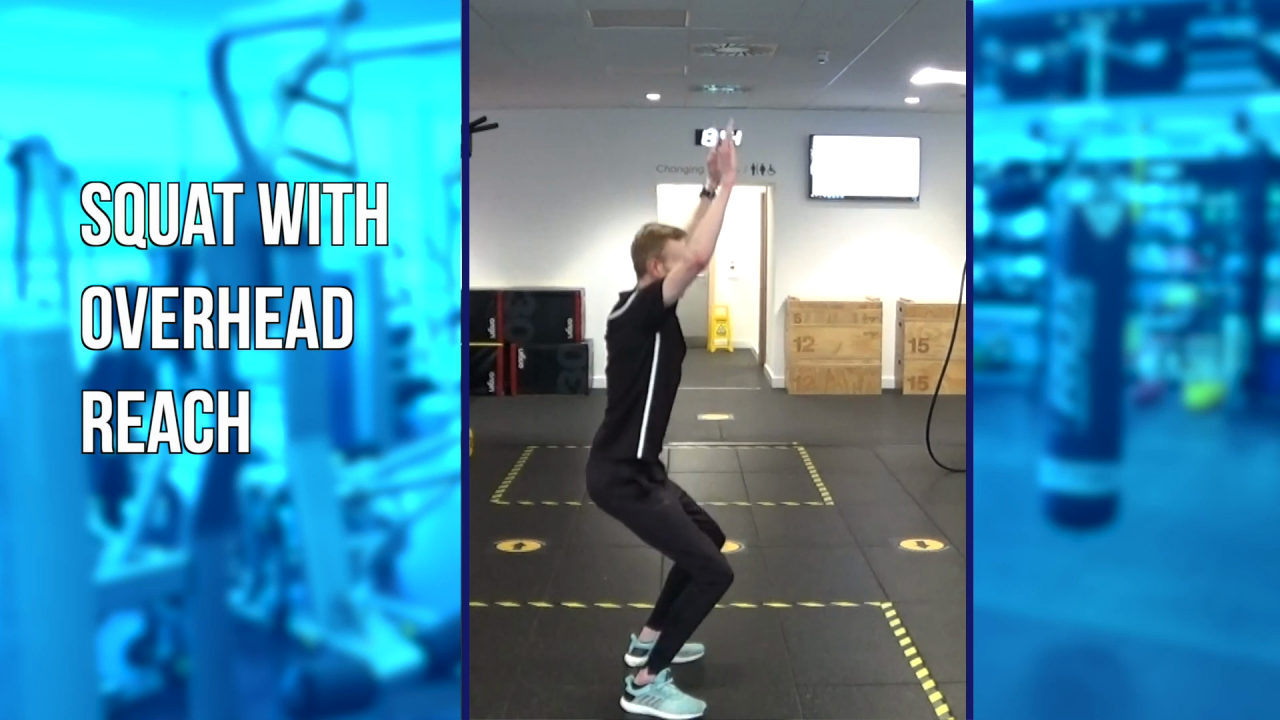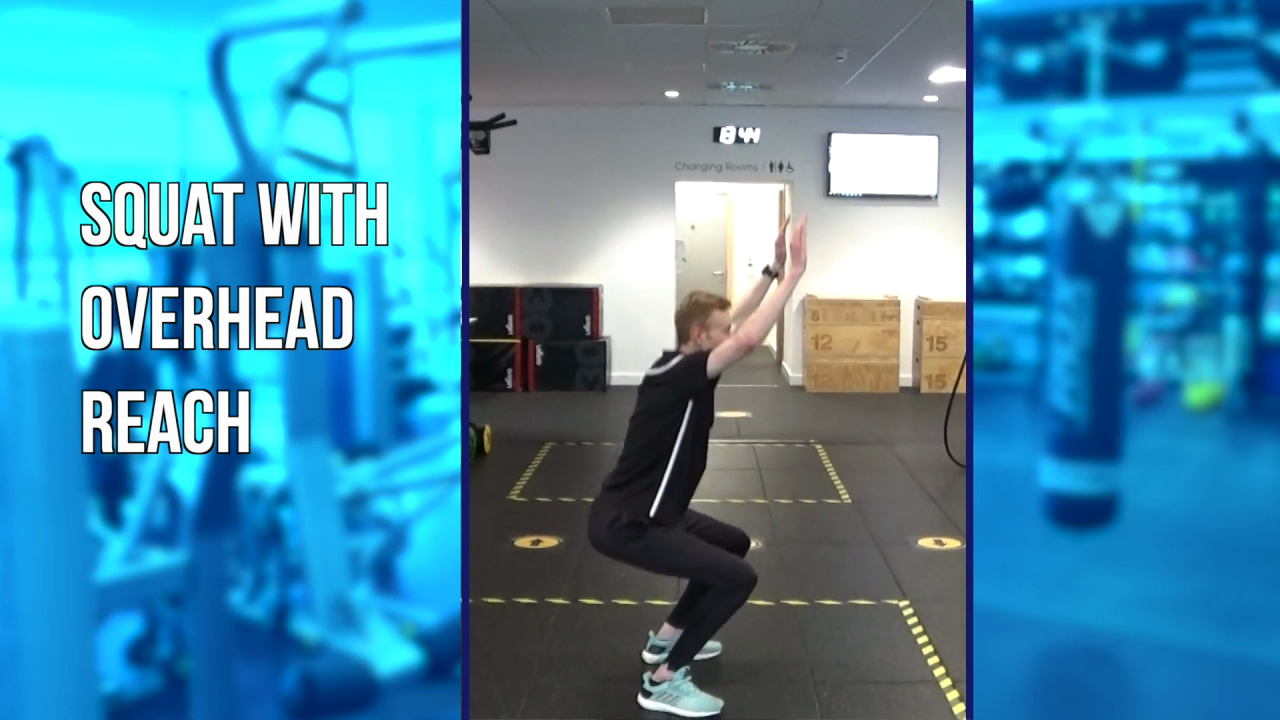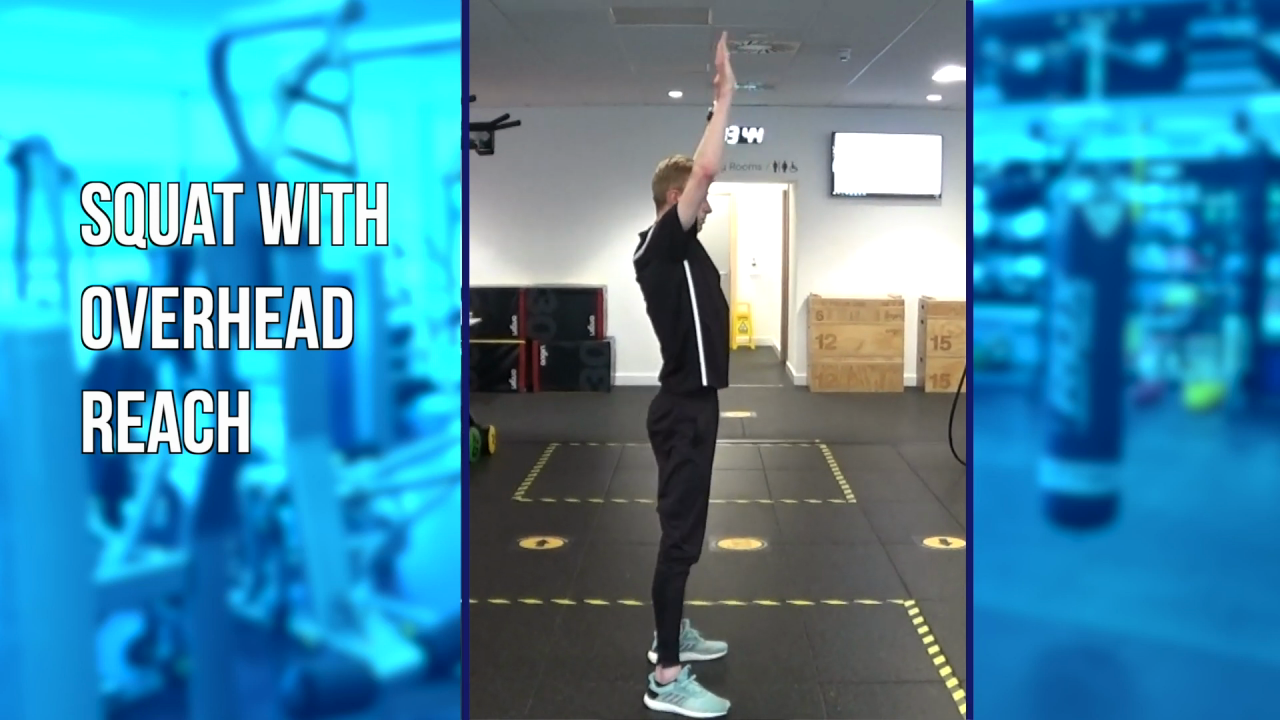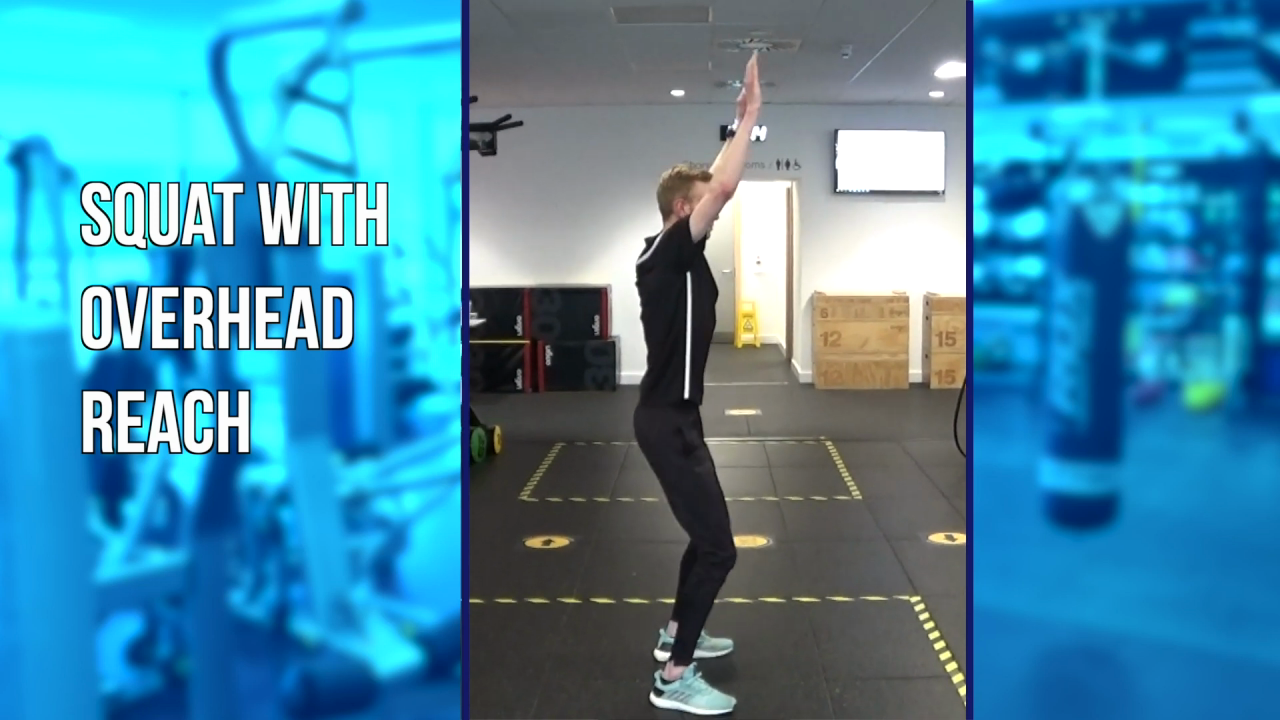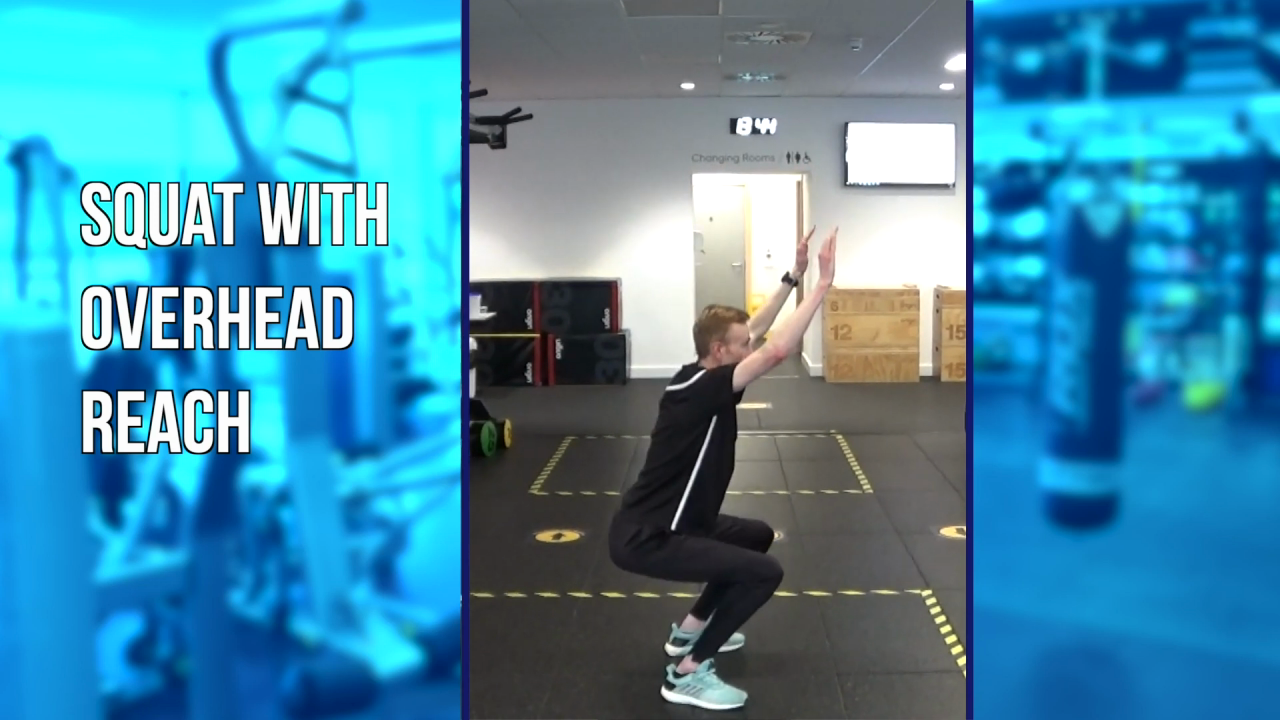
dt=1s
person 1, frame 1
left shoulder: (643, 308)
right shoulder: (640, 310)
left elbow: (687, 250)
right elbow: (699, 257)
left wrist: (711, 188)
right wrist: (726, 187)
left hip: (636, 464)
right hip: (622, 474)
left knee: (708, 539)
right knee: (713, 572)
left ankle: (649, 638)
person 1, frame 2
left shoulder: (683, 369)
right shoulder: (678, 376)
left elbow: (738, 323)
right elbow: (748, 340)
left wrist: (773, 271)
right wrist: (793, 276)
left hip: (644, 513)
right hip: (623, 525)
left knee: (734, 543)
right knee: (736, 578)
left ankle: (667, 635)
right ankle: (664, 679)
person 1, frame 3
left shoulder: (674, 248)
right shoulder: (662, 246)
left elbow: (700, 171)
right elbow: (706, 170)
left wrist: (720, 105)
right wrist: (724, 101)
left hip: (687, 405)
right hip: (685, 410)
left knee: (683, 532)
right knee: (680, 538)
left ankle: (671, 635)
person 1, frame 4
left shoulder: (667, 253)
right shoulder: (670, 252)
left elbow: (713, 185)
right elbow: (723, 188)
left wrist: (737, 125)
right wrist: (748, 118)
left hip: (673, 414)
right hip: (669, 419)
left knee: (707, 535)
right knee: (716, 547)
left ankle: (678, 631)
person 1, frame 5
left shoulder: (698, 378)
right shoulder: (704, 391)
left elbow: (758, 330)
right elbow: (777, 351)
left wrist: (793, 276)
right wrist: (821, 285)
left hip: (661, 524)
right hip: (644, 539)
left knee: (758, 537)
right knee: (763, 573)
left ankle: (690, 629)
right ankle: (687, 672)
